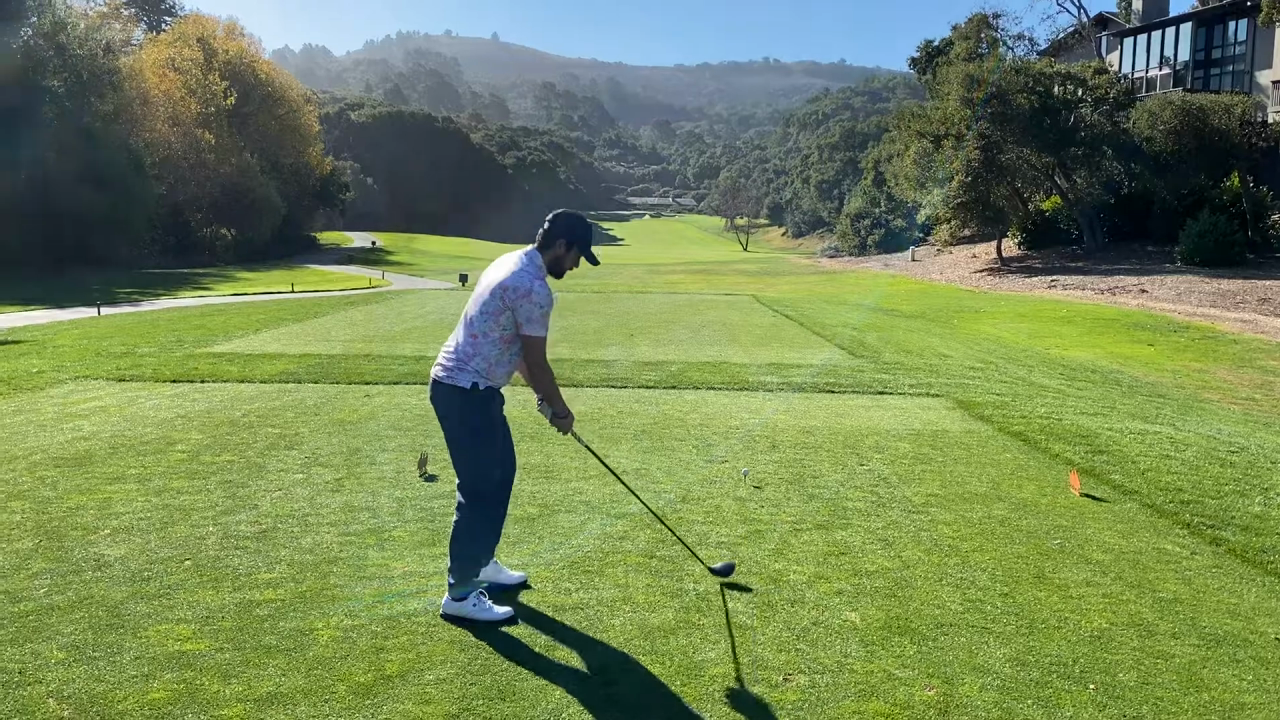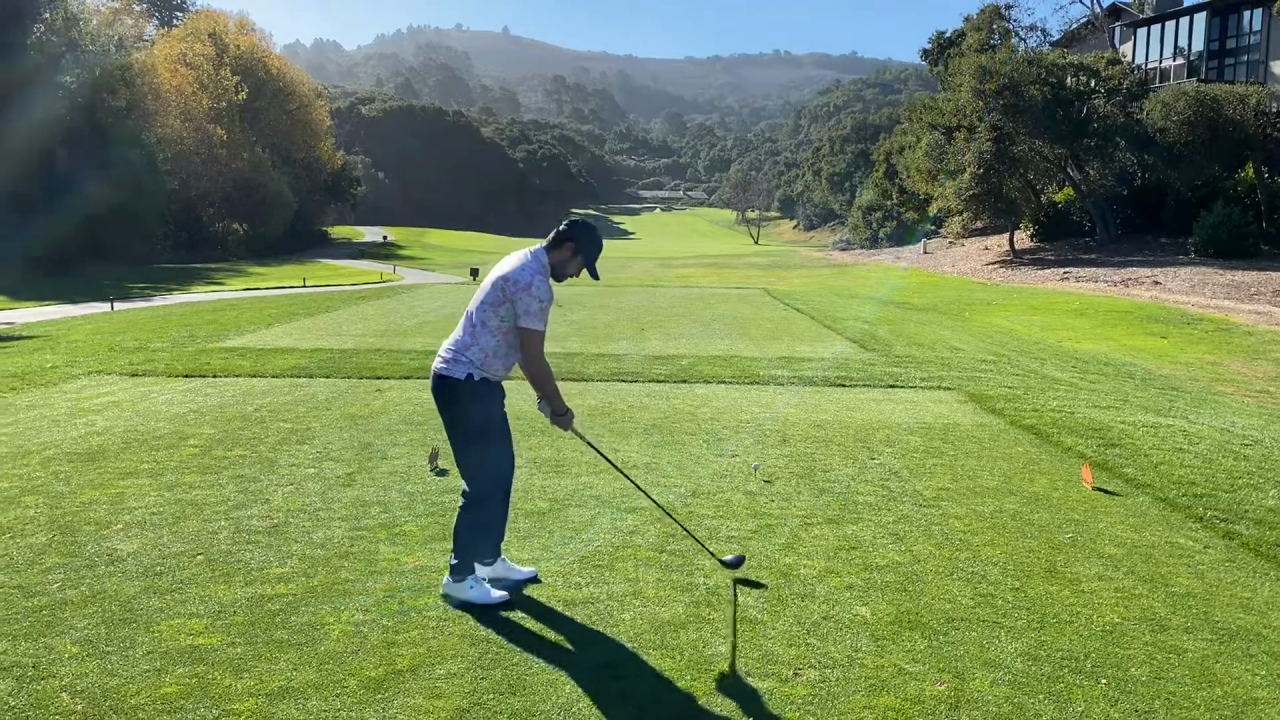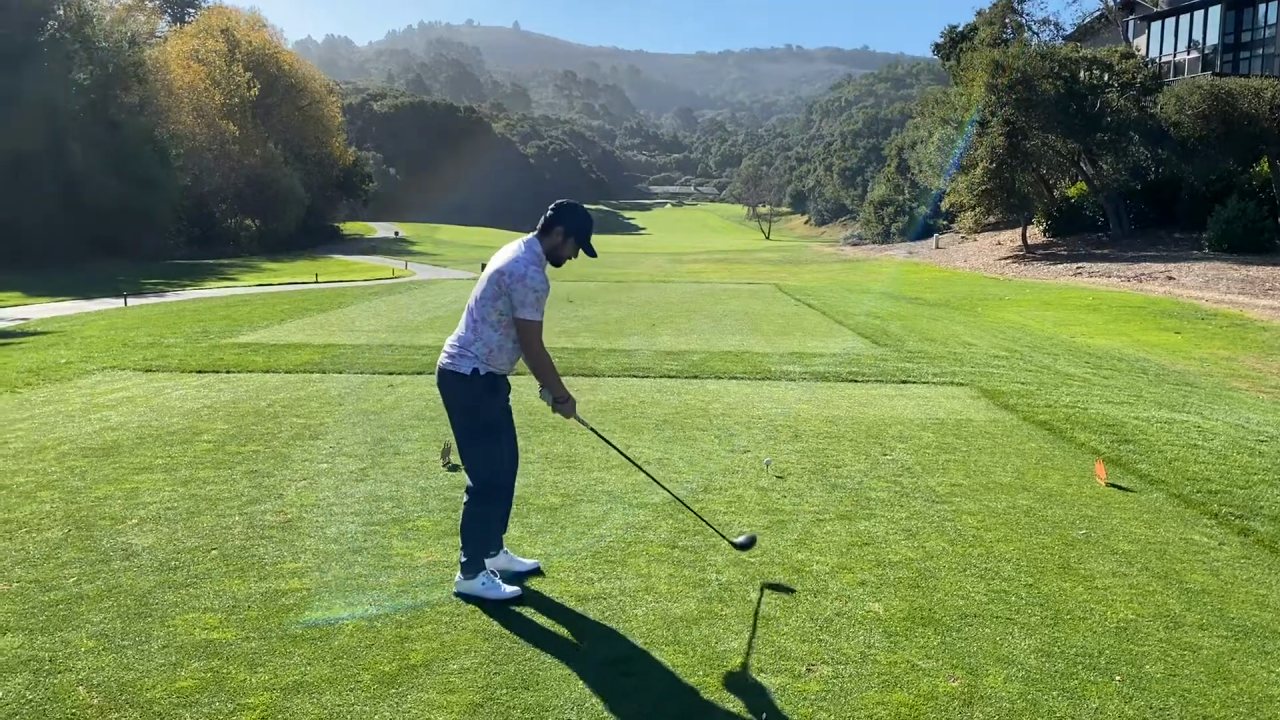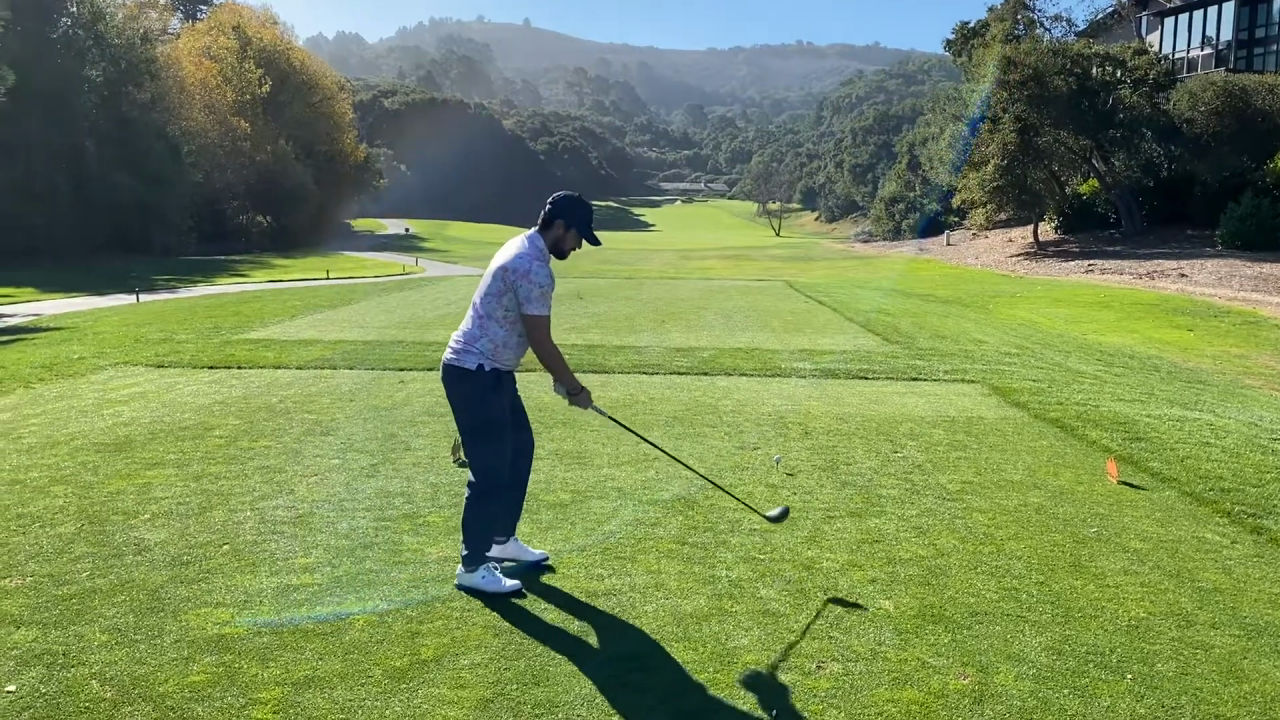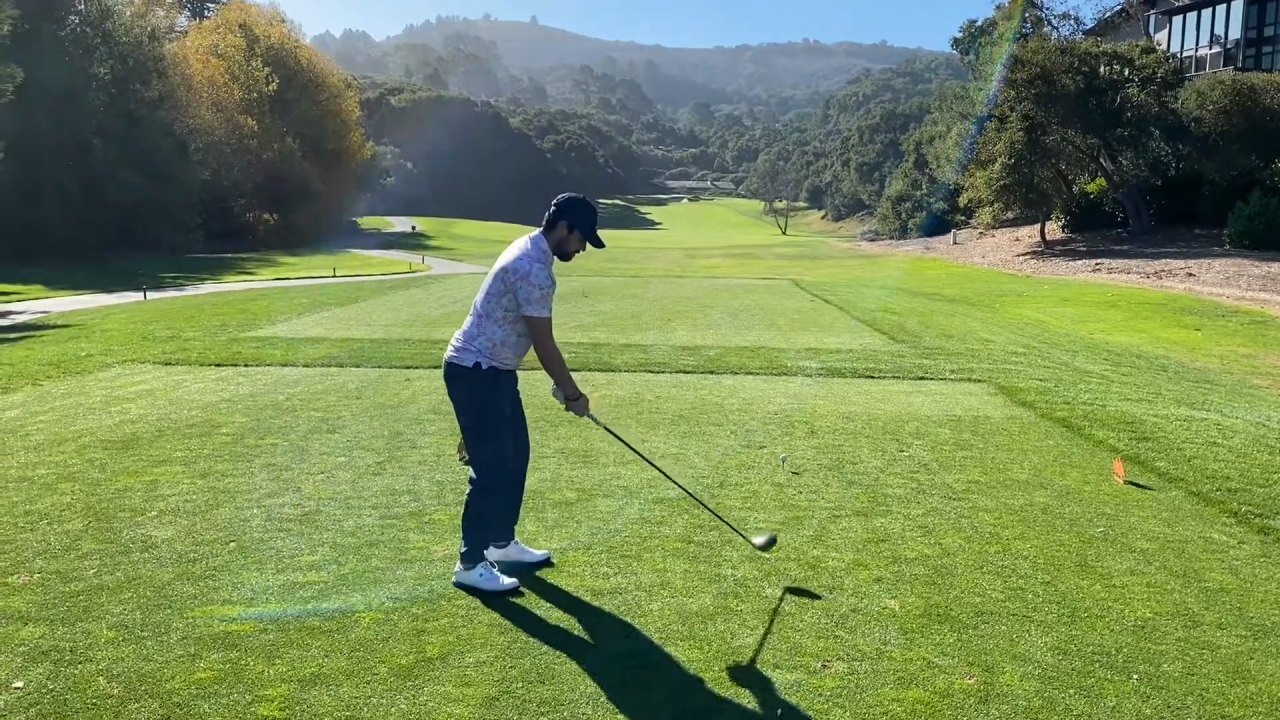
dt=0.5s
person 1, frame 1
left shoulder: (512, 263)
right shoulder: (533, 287)
right elbow: (537, 363)
left wrist: (543, 396)
right wrist: (560, 410)
left hip: (463, 386)
right hip: (466, 392)
left knee: (500, 472)
right knee: (480, 490)
left ankle: (480, 562)
right ankle: (459, 592)
person 1, frame 2
left shoulder: (523, 263)
right shoulder: (534, 283)
left elbow: (520, 349)
right elbow: (532, 358)
left wrist: (545, 397)
right wrist: (559, 408)
left hip: (473, 379)
right hip: (463, 383)
left knee: (499, 470)
right knee: (485, 480)
left ankle: (487, 558)
right ankle: (460, 575)
person 1, frame 3
left shoulder: (518, 254)
right shoulder: (530, 273)
right elbow: (532, 348)
left wrist: (550, 386)
right wrist: (561, 395)
left hip: (479, 375)
right hip: (471, 378)
left knee: (503, 466)
right knee: (487, 477)
left ankle: (491, 551)
right ankle: (471, 572)
person 1, frame 4
left shoulder: (523, 250)
right shoulder: (534, 269)
left elbow: (530, 336)
right elbow: (541, 342)
left wrist: (561, 379)
right wrist: (574, 388)
left hip: (487, 370)
right hip: (475, 373)
left knee: (518, 451)
right knee: (490, 470)
left ankle: (501, 538)
right ankle: (472, 565)
person 1, frame 5
left shoulder: (531, 253)
right shoulder: (533, 269)
left elbow: (542, 332)
right elbow: (542, 343)
left wrist: (563, 384)
right wrist: (574, 394)
left hip: (494, 370)
right hip: (474, 371)
left knee: (515, 456)
right knee: (491, 467)
left ankle: (500, 542)
right ankle: (470, 563)
